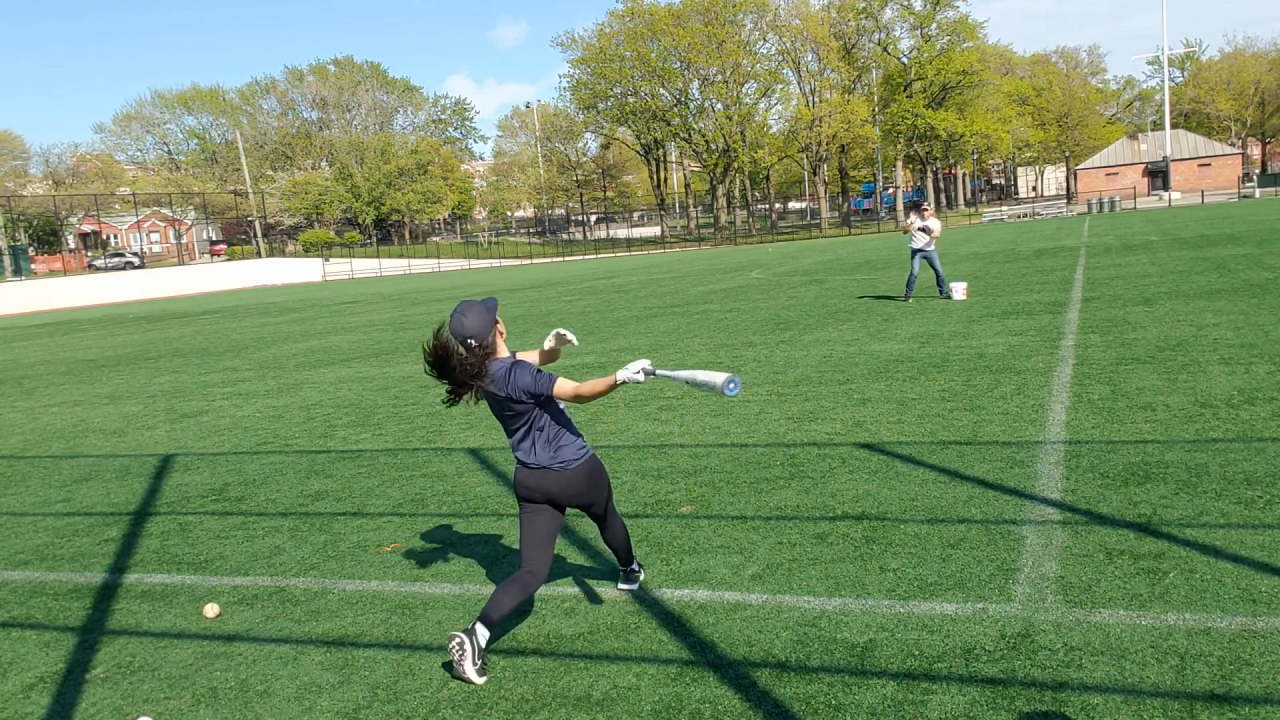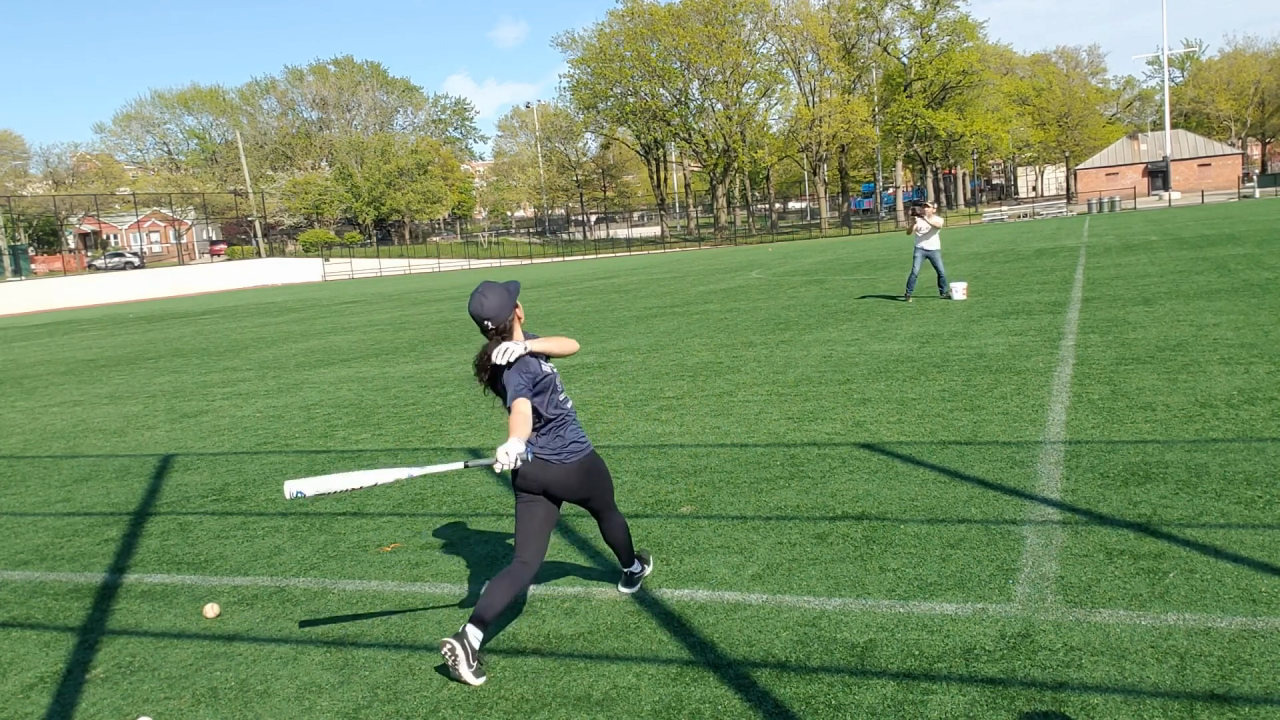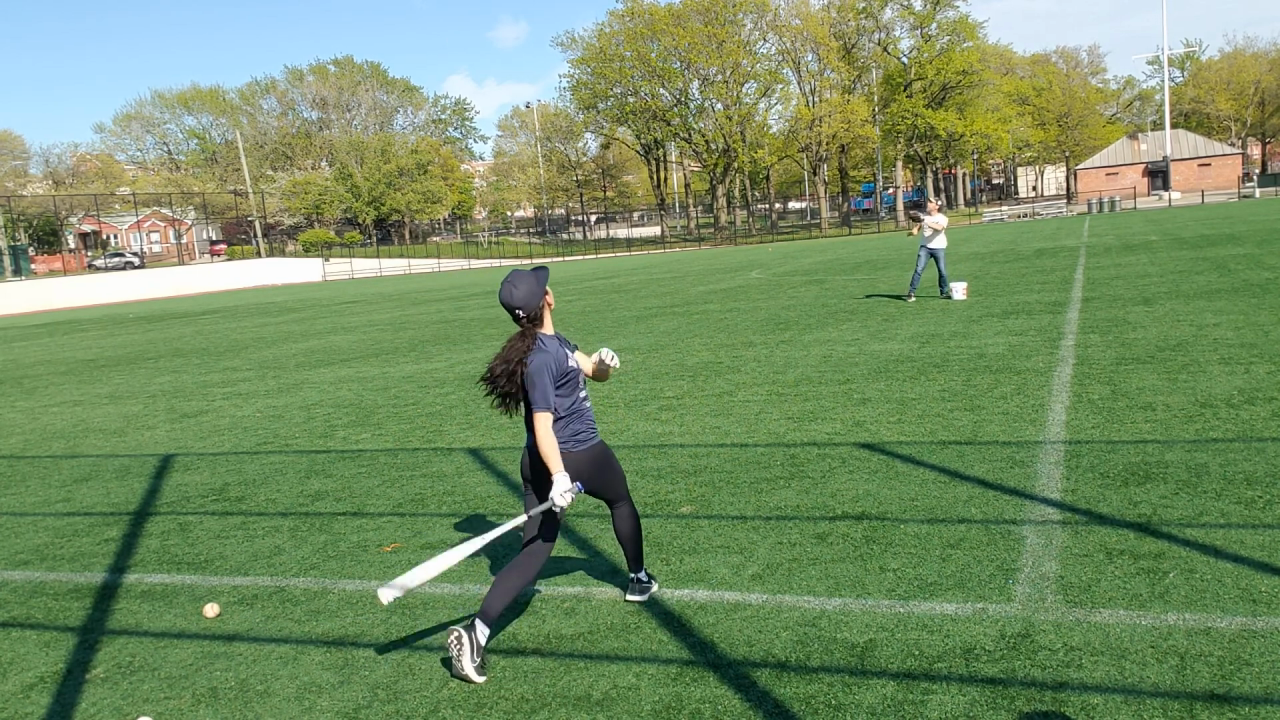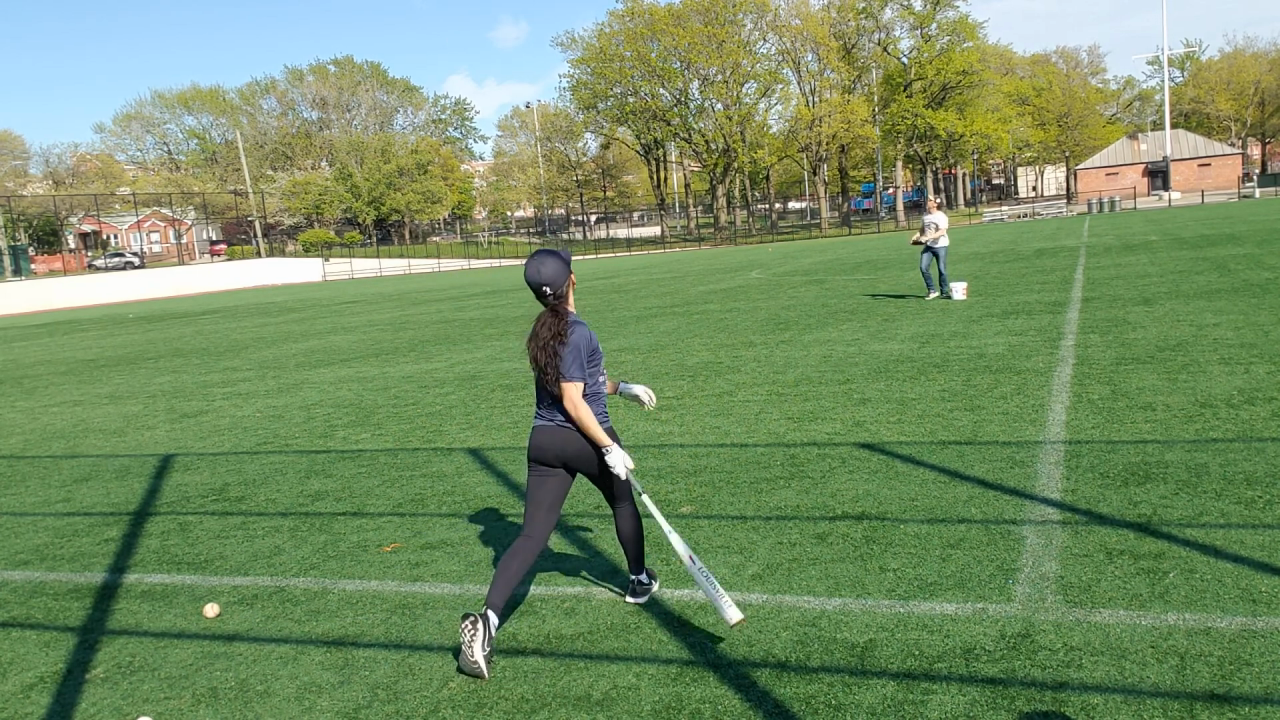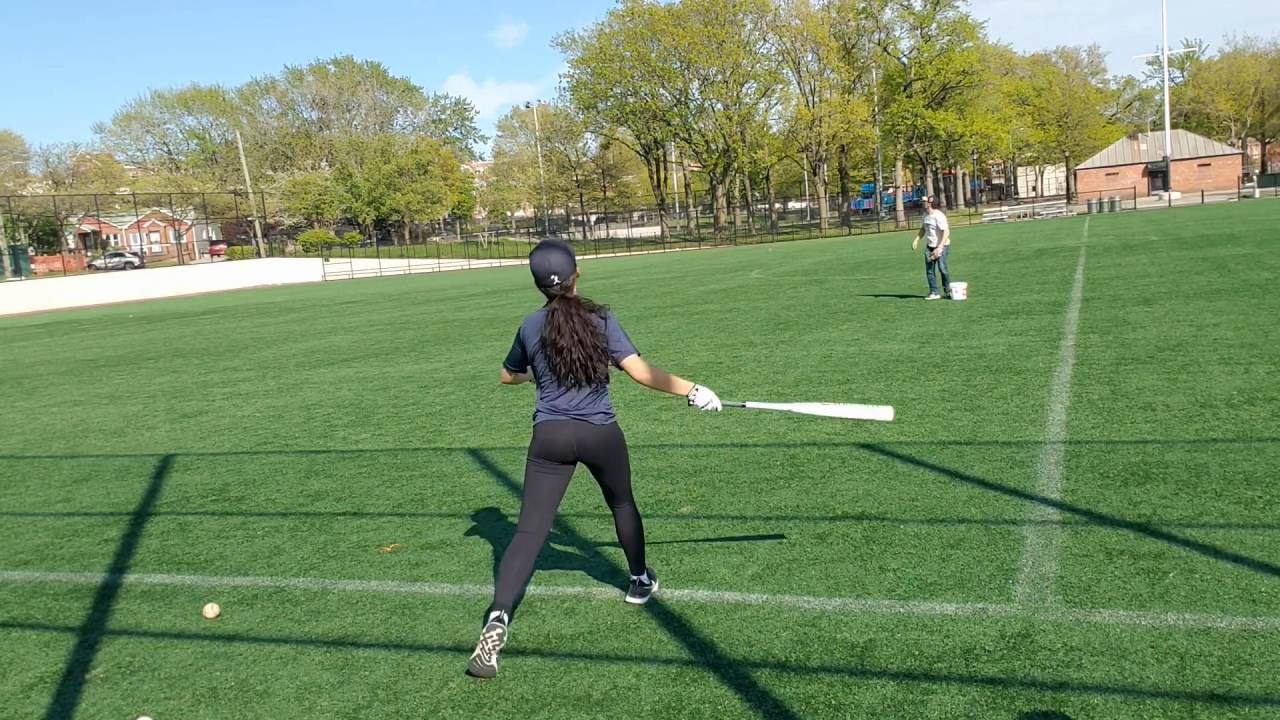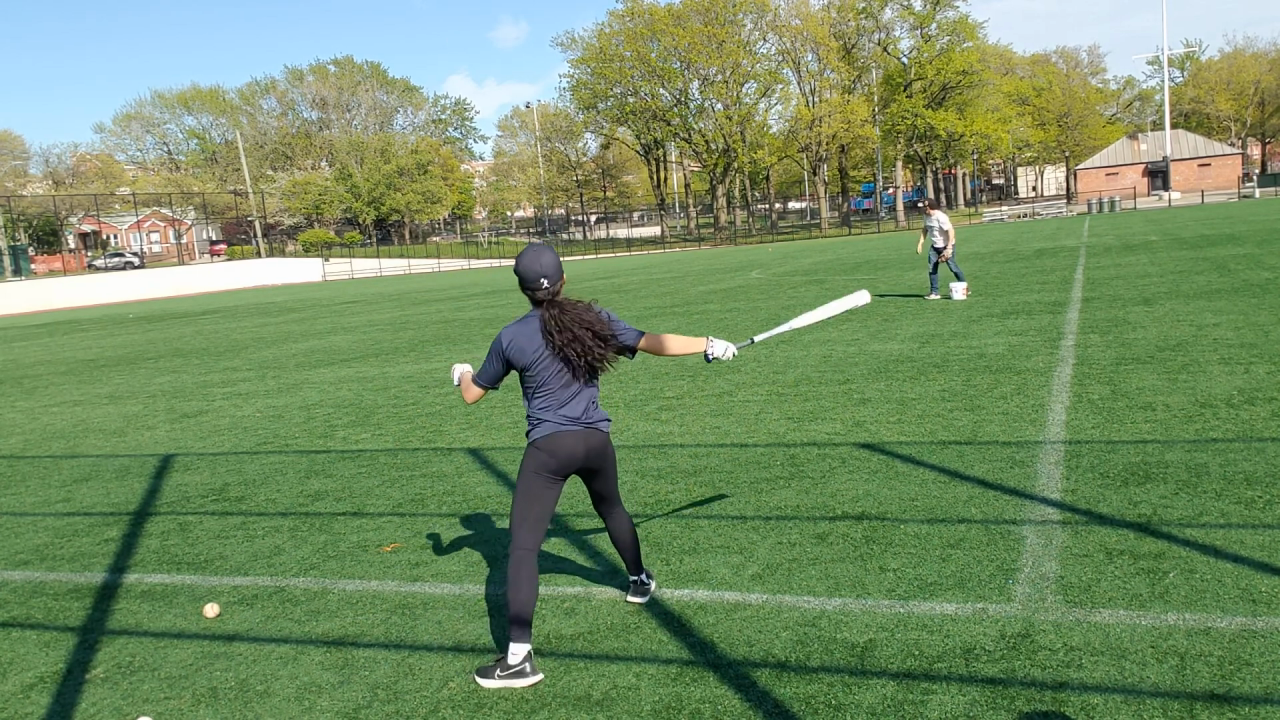
dt=0.2s
person 1, frame 1
left shoulder: (490, 368)
right shoulder: (512, 373)
left elbow: (539, 357)
right elbow: (572, 393)
left wrist: (553, 340)
right wrist: (619, 377)
left hip: (531, 480)
right hip: (576, 471)
left knee: (532, 571)
right knee: (607, 517)
left ankle: (475, 635)
right ankle: (629, 570)
person 1, frame 2
left shoulder: (520, 348)
right shoulder: (516, 367)
left elbow: (570, 346)
right elbow: (520, 413)
left wrist: (524, 343)
right wrist: (514, 444)
left hip: (533, 470)
right hip: (575, 464)
left knee: (525, 562)
right knee: (604, 509)
left ankle: (469, 636)
right ankle: (631, 570)
person 1, frame 3
left shoulder: (552, 342)
right shoulder: (540, 356)
left elbow: (591, 376)
right elbow: (541, 424)
left wrist: (602, 360)
right wrist: (561, 478)
left hip: (539, 461)
right hip: (580, 456)
left knee: (533, 551)
right knee: (622, 502)
left ankle: (475, 631)
right ankle: (638, 579)
person 1, frame 4
left shoulder: (541, 329)
right shoulder: (575, 330)
right elbow: (573, 400)
left wrist: (621, 387)
right wrist: (610, 446)
left hip: (544, 441)
right hip: (585, 439)
left knee: (531, 537)
right knee: (623, 502)
left ankle: (485, 619)
right ankle: (639, 580)
person 1, frame 5
left shoulder: (527, 326)
right shoulder: (598, 318)
left elbow: (509, 377)
right elbow: (639, 369)
right wrist: (691, 390)
left hip: (549, 436)
right hip: (599, 432)
left knee: (529, 532)
right knee: (621, 502)
left ankle: (496, 622)
right ankle: (639, 581)
person 1, frame 6
left shoulder: (510, 338)
right shoulder: (595, 319)
left elbow: (473, 392)
right elbow: (653, 343)
left wrist: (461, 375)
right wrist: (711, 345)
left hip: (549, 447)
right hip: (596, 440)
left knee: (522, 547)
right knee: (613, 511)
left ankle: (519, 655)
right ankle: (638, 581)
